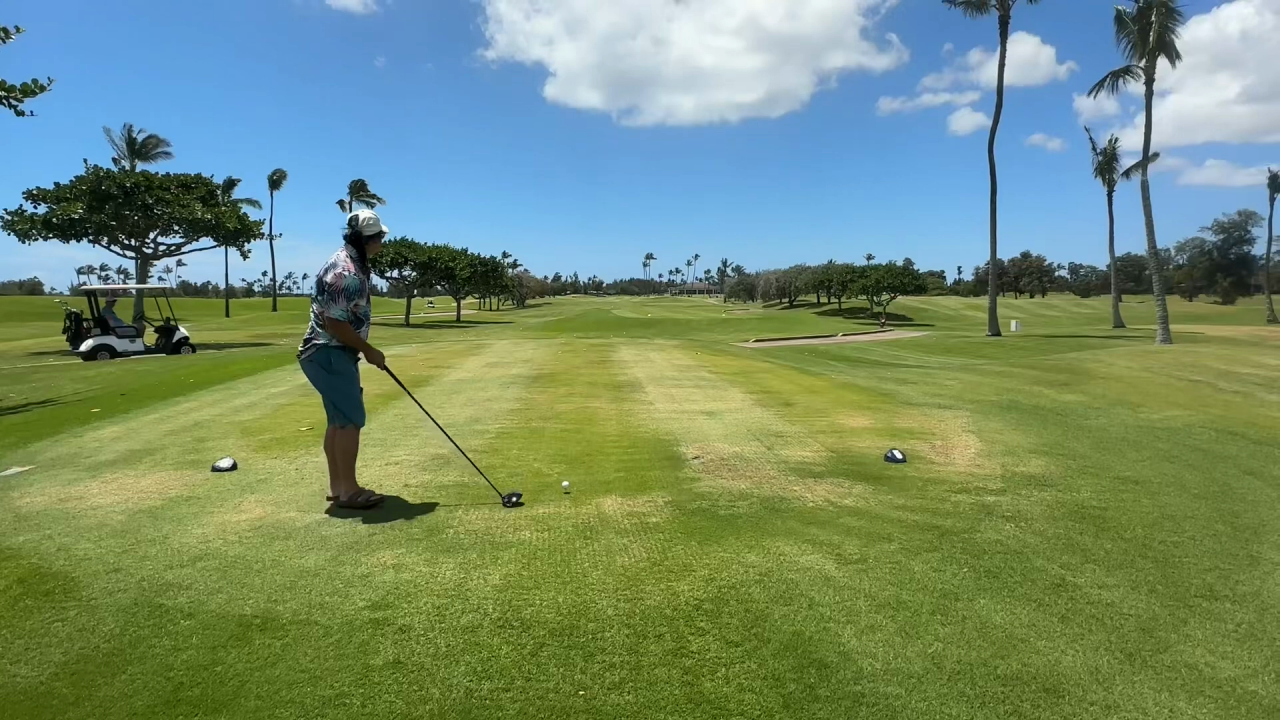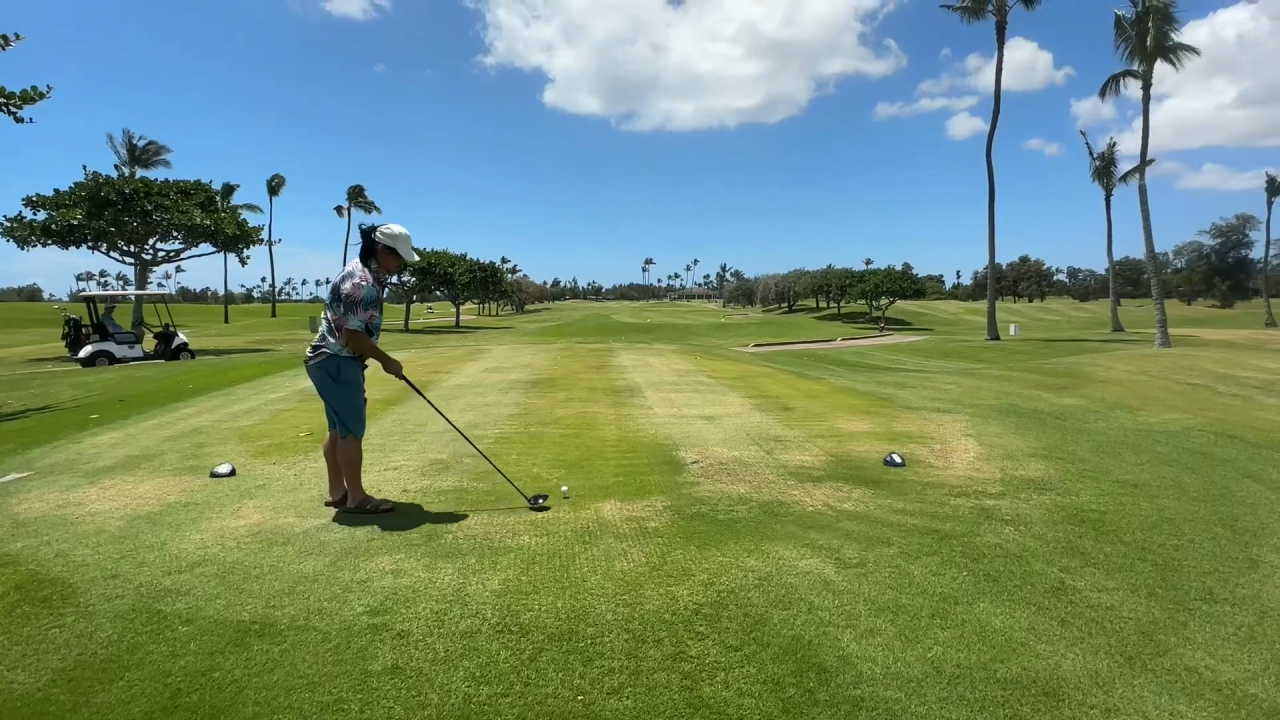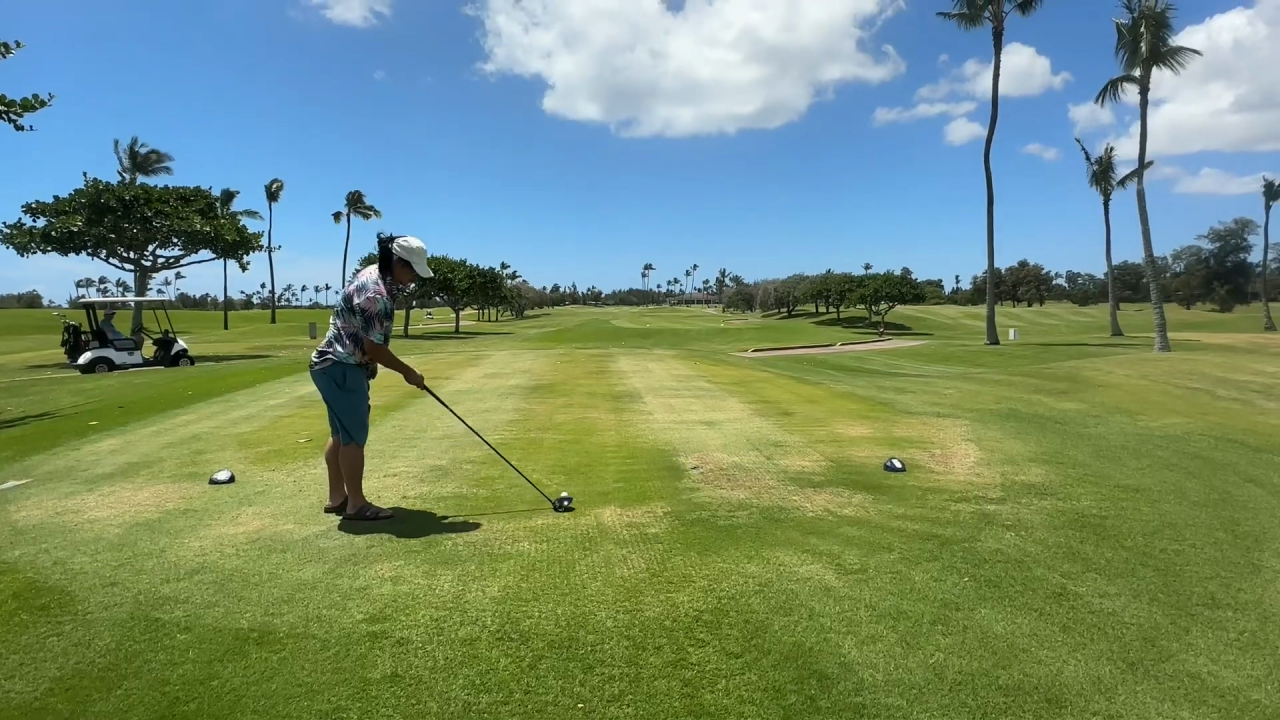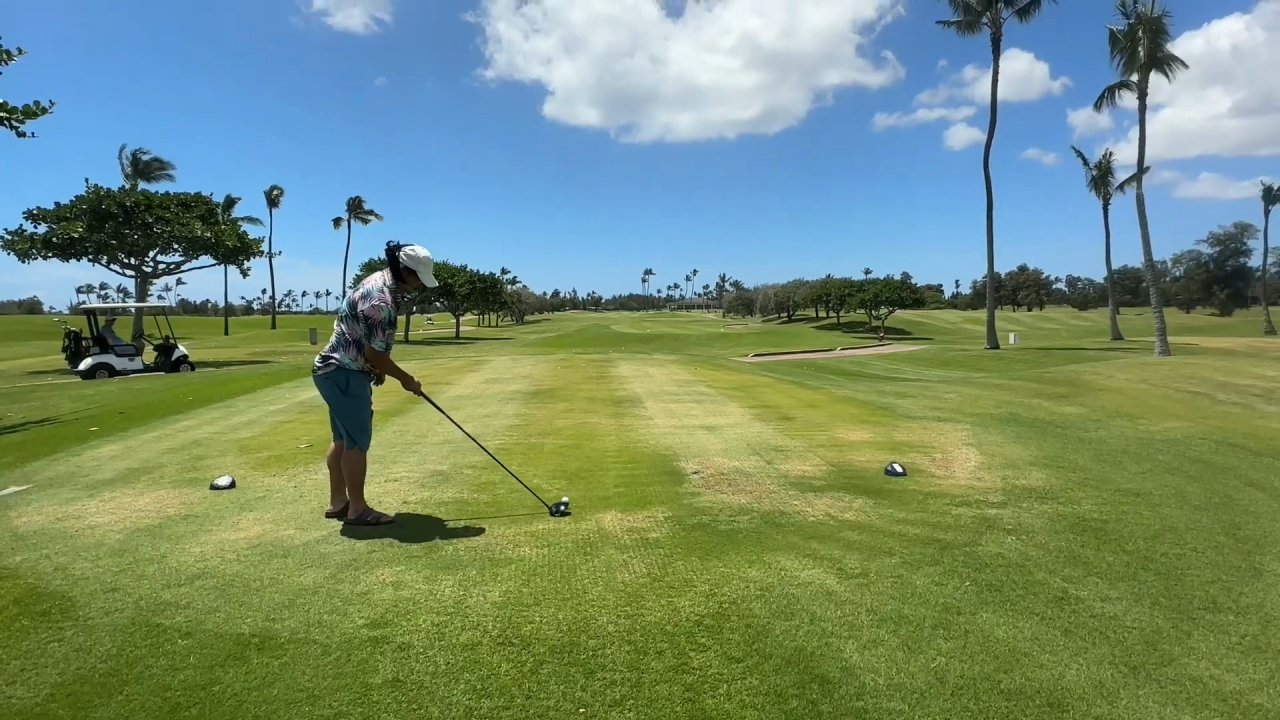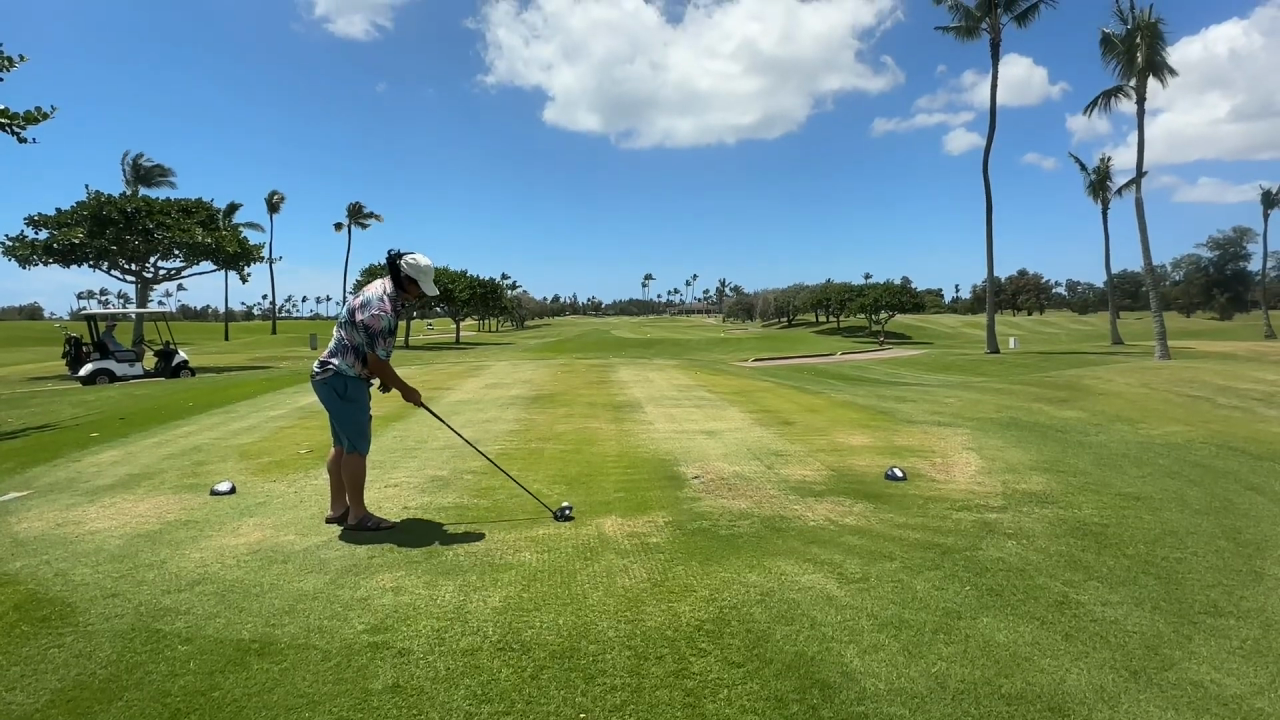
dt=0.5s
person 1, frame 1
left shoulder: (354, 265)
right shoulder: (344, 272)
right elbow: (335, 322)
left wrist: (361, 350)
right wrist: (369, 350)
left hip: (335, 353)
right hip: (328, 354)
left knee: (339, 419)
right knee: (351, 418)
left ankle: (340, 485)
right ankle: (347, 488)
person 1, frame 2
left shoulder: (366, 270)
right shoulder: (362, 283)
right elbow: (352, 333)
left wrist: (376, 358)
right wrist: (386, 361)
left hip: (331, 359)
right hip: (336, 362)
left knee: (338, 428)
right knee: (351, 428)
left ankle: (337, 490)
right ankle: (356, 497)
person 1, frame 3
left shoulder: (375, 275)
right shoulder: (375, 294)
right elbow: (374, 347)
left wrist: (370, 364)
right wrist: (407, 372)
left hip: (335, 364)
right hip: (341, 368)
left knee: (340, 434)
right knee: (354, 435)
left ankle: (337, 497)
right ankle: (356, 504)
person 1, frame 4
left shoulder: (380, 281)
right shoulder: (380, 301)
right elbow: (374, 354)
left wrist: (379, 368)
right wrist: (406, 379)
left hip: (336, 369)
right hip: (344, 373)
left knee: (343, 438)
right knee: (357, 440)
left ankle: (338, 502)
right ankle: (357, 508)
person 1, frame 5
left shoulder: (383, 289)
right shoulder: (379, 310)
right elbow: (377, 362)
left wrist: (388, 378)
right wrist: (406, 390)
left hip: (336, 375)
right hip: (342, 379)
left knee: (343, 443)
right knee: (357, 444)
left ankle: (338, 508)
right ankle: (357, 514)
